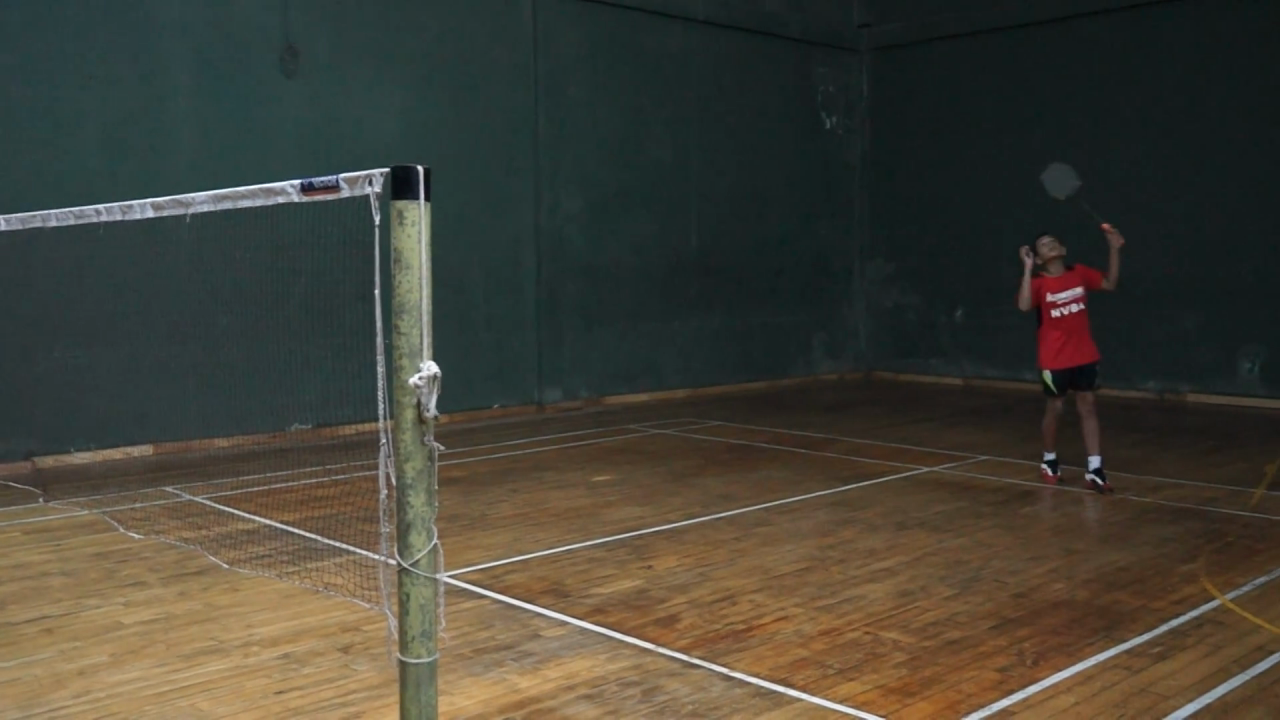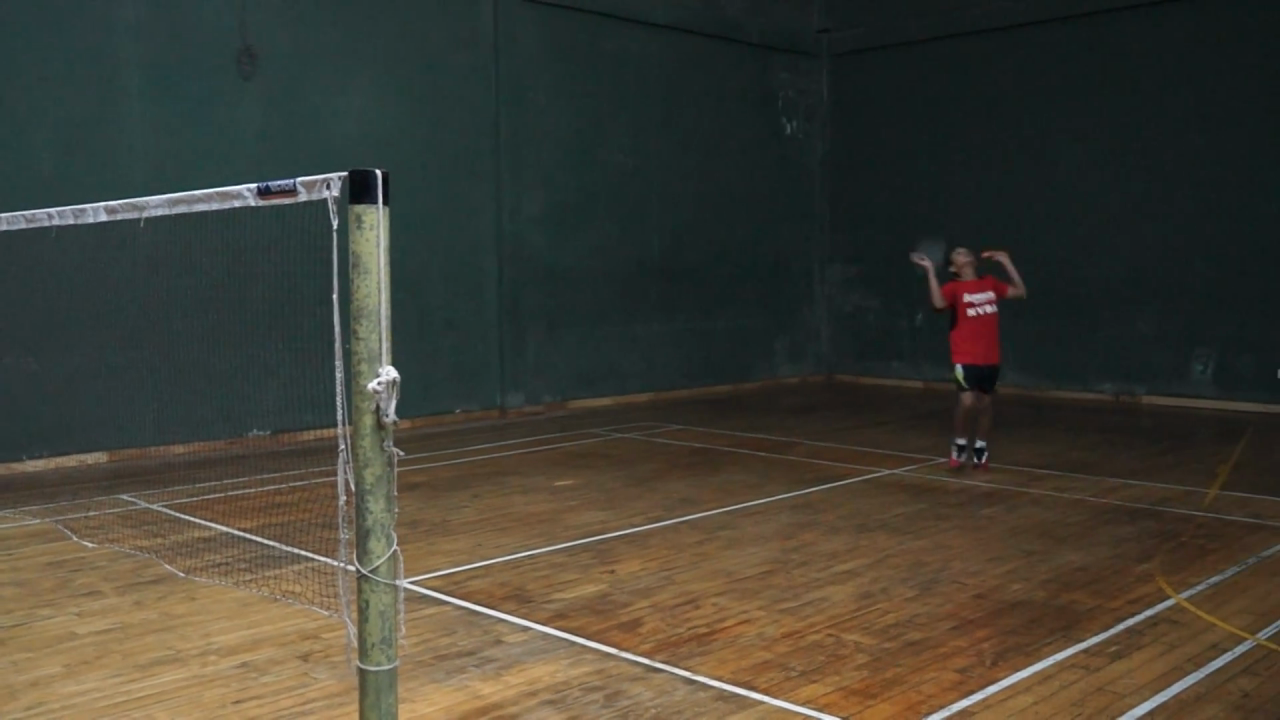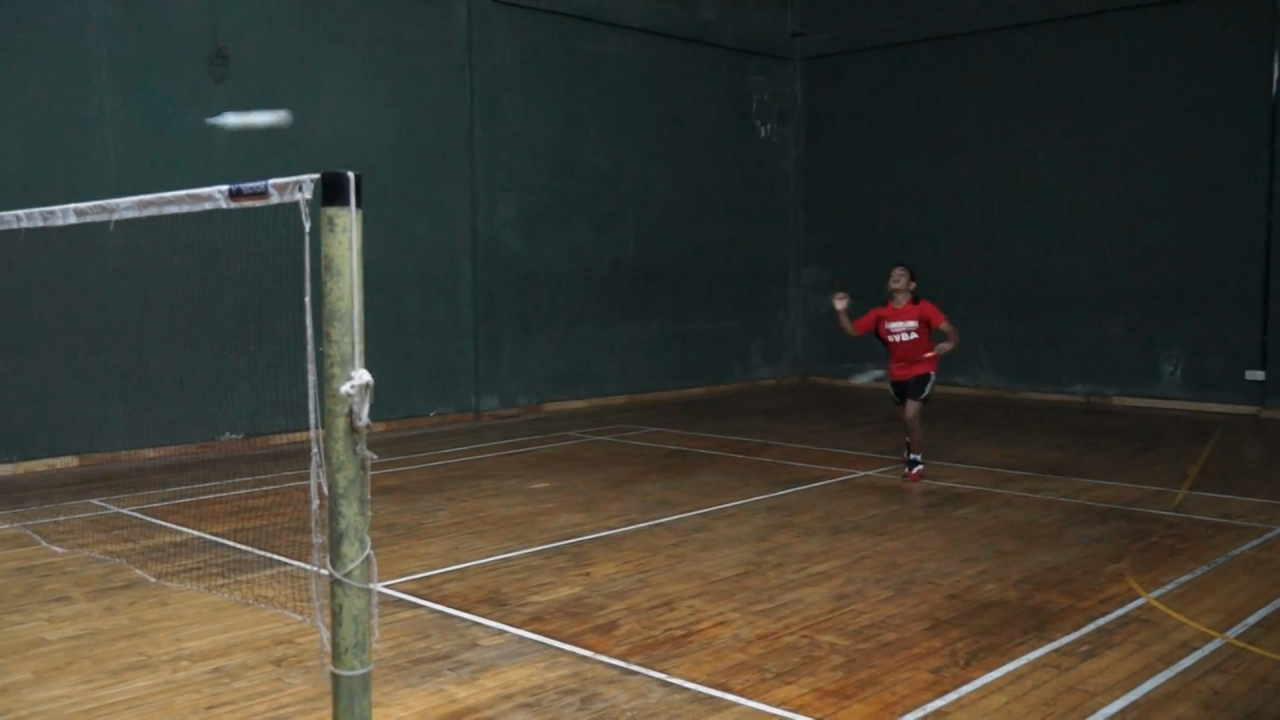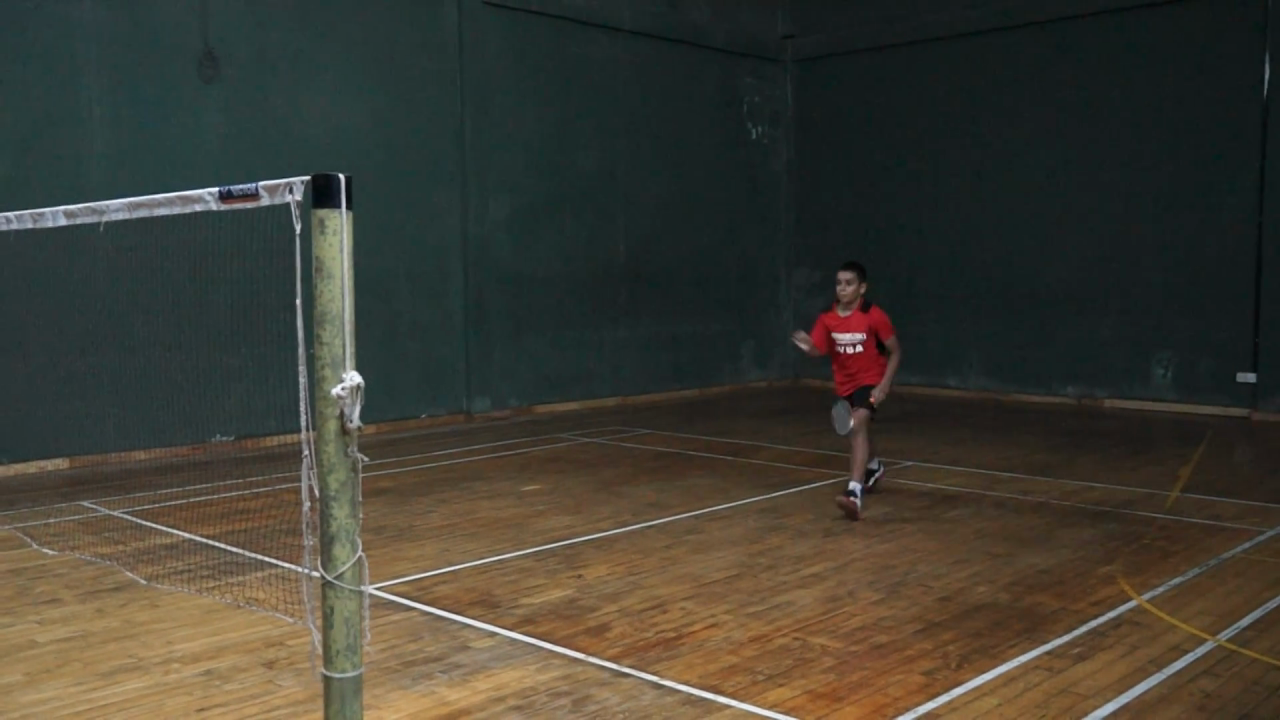
dt=0.5s
person 1, frame 1
left shoulder: (1079, 273)
right shoulder: (1038, 282)
left elbow: (1110, 284)
right elbow: (1024, 306)
left wrist: (1114, 250)
right wrist: (1027, 267)
left hip: (1086, 355)
right hip: (1054, 358)
left knee: (1088, 409)
right knee: (1055, 408)
left ankle: (1095, 470)
right ankle: (1049, 460)
person 1, frame 2
left shoulder: (990, 282)
right shoulder: (953, 287)
left elbow: (1020, 292)
right elbow: (939, 303)
left wrist: (1006, 263)
right wrist: (930, 270)
left hip: (991, 357)
right hip: (965, 357)
left knee: (985, 403)
right knee: (967, 402)
left ankle: (981, 447)
right ankle: (960, 445)
person 1, frame 3
left shoulder: (924, 308)
right shoulder: (880, 313)
left elbow: (952, 333)
right elbow: (853, 330)
left wrist: (948, 344)
right wrist: (842, 312)
left hip: (922, 369)
right hip: (898, 371)
left knee: (911, 414)
right knee: (904, 415)
left ankle: (916, 459)
right ankle: (912, 443)
person 1, frame 4
left shoulder: (874, 316)
right shoulder: (827, 318)
left elbow: (895, 352)
right elbow: (819, 351)
left wrist: (885, 384)
right wrist: (807, 346)
left hip: (871, 381)
right hip: (844, 384)
left knee: (857, 426)
right knee: (854, 432)
left ankle: (854, 493)
right ankle: (874, 468)
